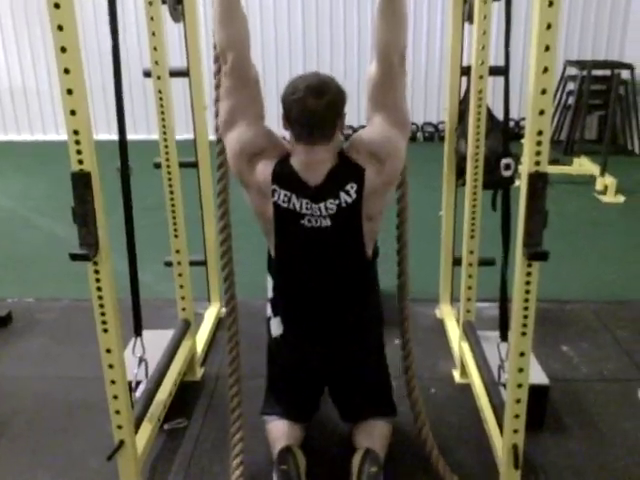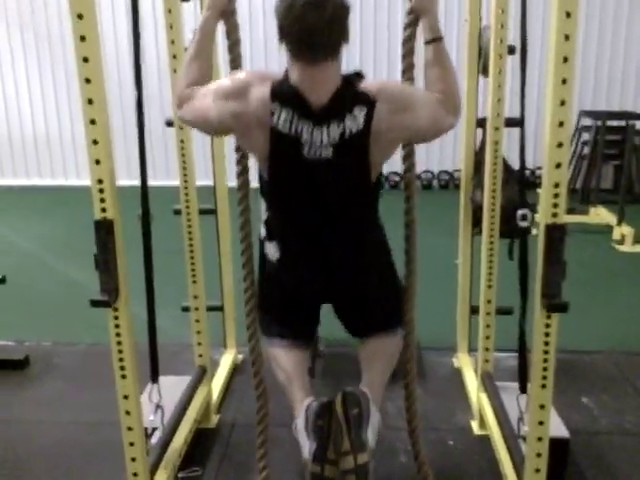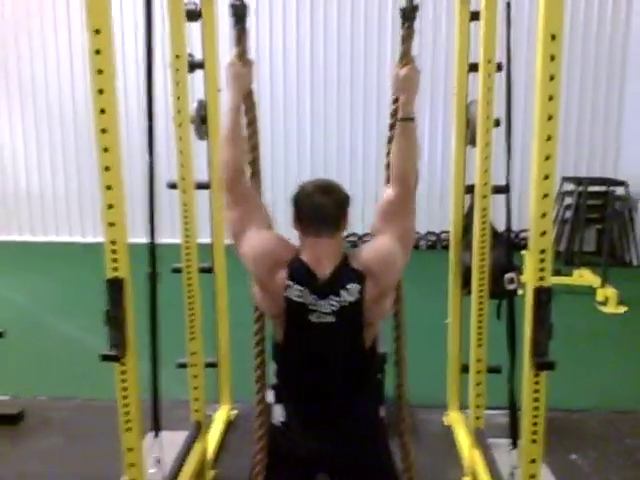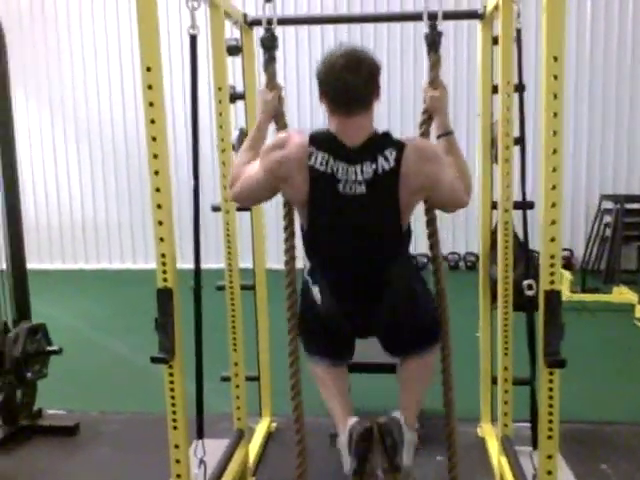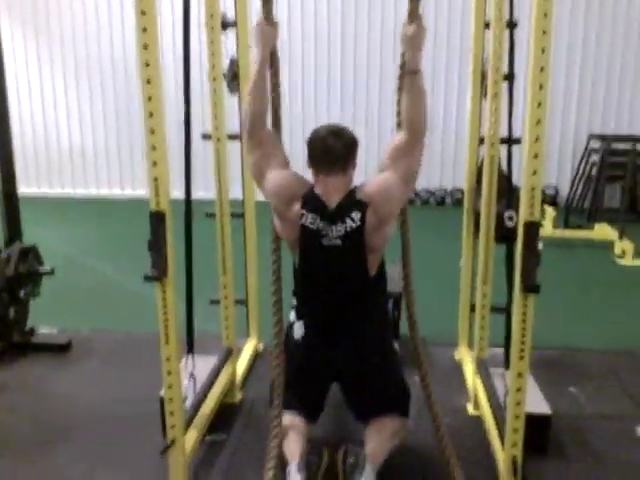
dt=1s
person 1, frame 1
left shoulder: (260, 171)
right shoulder: (372, 169)
left elbow: (234, 62)
right elbow: (389, 63)
left hip: (291, 331)
right hip: (357, 331)
left knee: (283, 412)
right knee: (373, 413)
person 1, frame 2
left shoulder: (250, 102)
right shoulder: (384, 104)
left elbow: (185, 98)
right elbow: (448, 110)
left hip: (287, 255)
right hip: (360, 255)
left knee: (283, 334)
right knee: (384, 327)
left ankle: (305, 409)
right ankle: (367, 403)
person 1, frame 3
left shoulder: (272, 272)
right shoulder: (375, 274)
left elbow: (235, 186)
right elbow: (402, 187)
left wrist: (236, 97)
right wrist: (406, 103)
left hip: (292, 427)
right hip: (356, 426)
person 1, frame 4
left shoulder: (289, 153)
right shoulder: (417, 157)
left elbow: (237, 188)
right elbow: (461, 194)
left wrist: (262, 119)
right wrist: (443, 123)
left hip: (328, 299)
right hip: (396, 300)
left knee: (323, 352)
right knee: (423, 341)
left ankle: (346, 428)
right ankle: (404, 424)
person 1, frame 5
left shoulder: (289, 204)
right shoulder: (376, 206)
left elbow: (255, 134)
right elbow: (413, 137)
left wrist: (263, 55)
right wrist: (412, 62)
left hip: (308, 336)
right hip: (366, 340)
left knee: (294, 412)
right knee: (390, 413)
